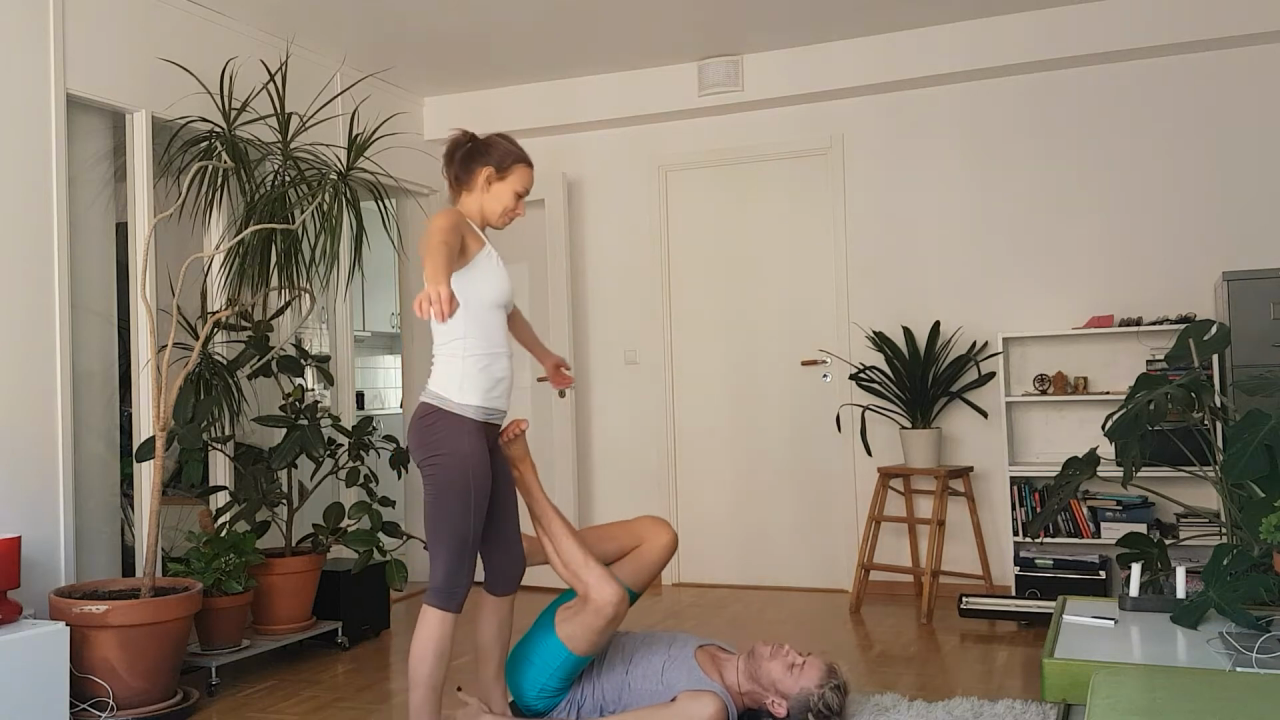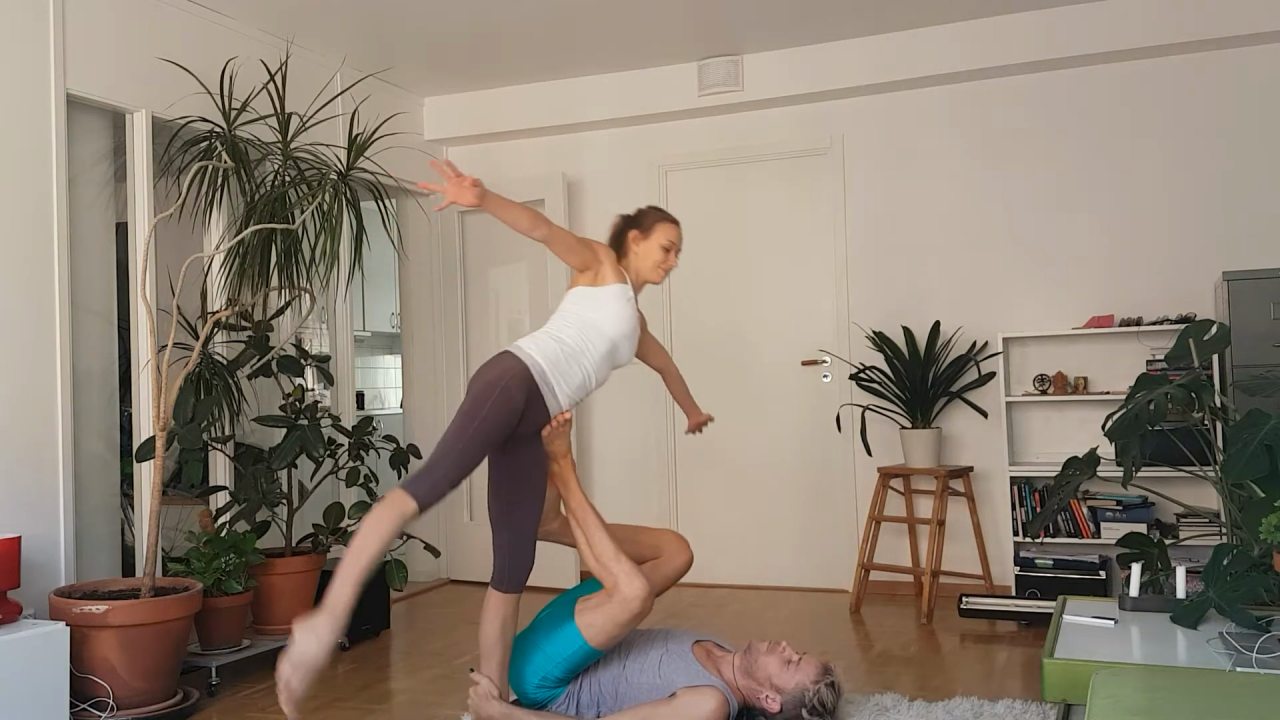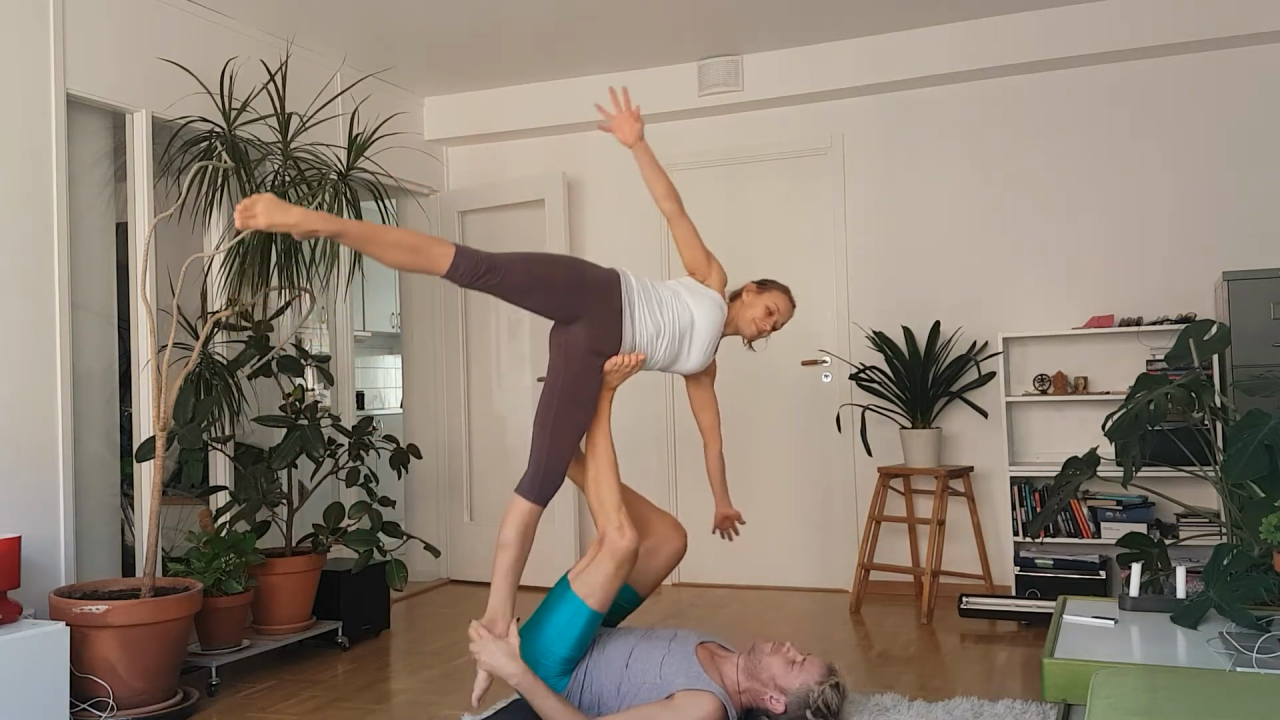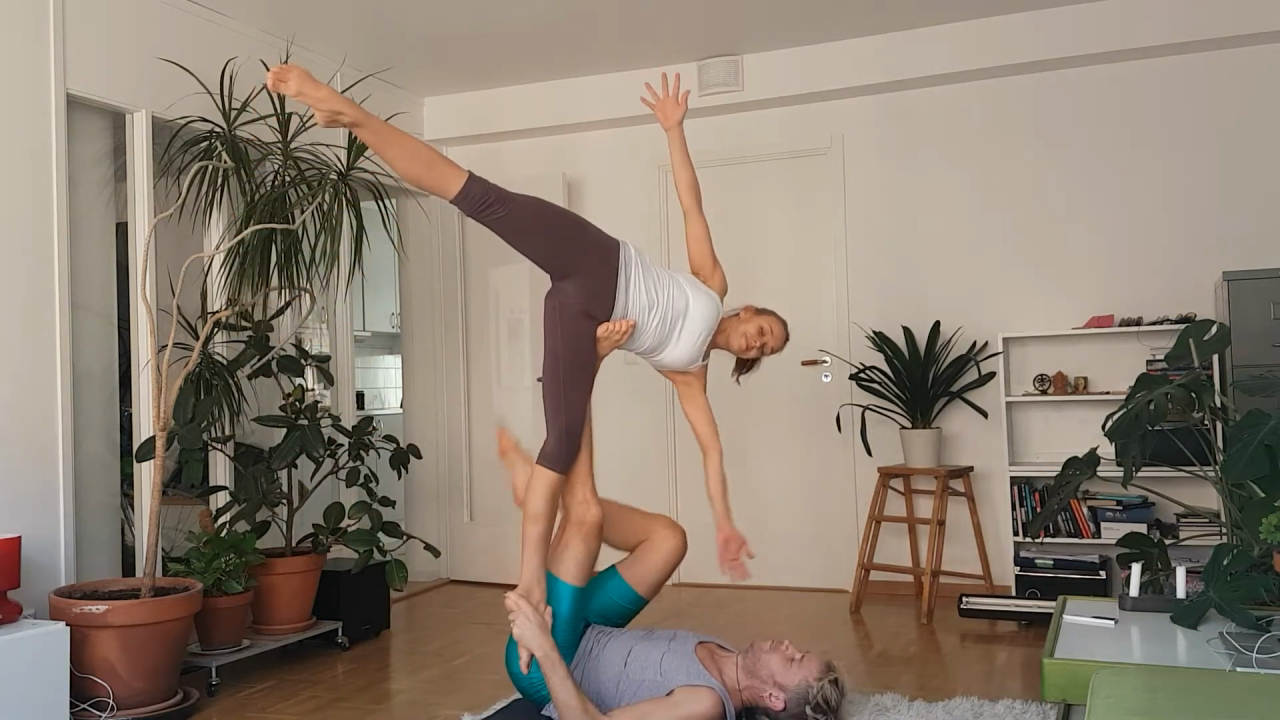
dt=1s
person 1, frame 1
left shoulder: (477, 240)
right shoulder: (451, 224)
left elbow: (503, 309)
right elbow: (436, 252)
left wrist: (545, 356)
right wrist: (436, 282)
left hip: (480, 427)
right hip: (451, 424)
left knee: (506, 570)
right knee: (449, 584)
person 1, frame 2
left shoulder: (632, 318)
right shoulder: (600, 265)
left elbow: (661, 360)
right elbow: (544, 228)
left wrist: (690, 407)
right wrist: (483, 199)
left hip: (534, 422)
right hip: (513, 380)
left knee: (515, 568)
right knee: (430, 482)
right ankle: (326, 618)
person 1, frame 3
left shoulder: (703, 363)
right shoulder: (712, 275)
left elbow: (711, 432)
right elbow: (672, 209)
left wrist: (722, 500)
right wrist: (637, 144)
left hip: (595, 347)
right hip: (598, 295)
left knee: (542, 480)
right knee: (474, 267)
left ankle: (495, 625)
right ankle: (316, 221)
person 1, frame 4
left shoulder: (689, 369)
right shoulder: (714, 284)
left elbow: (711, 443)
right elbow: (690, 203)
left wrist: (725, 524)
right wrist: (674, 131)
left hip: (583, 311)
right hip: (597, 262)
left knee: (564, 440)
right knee: (484, 199)
right ankle: (348, 110)
person 2, frame 1
right shoulder: (733, 665)
left hip: (543, 688)
right hip: (577, 656)
left knee: (608, 595)
right knee: (657, 536)
left ankle: (527, 479)
right ankle: (519, 550)
person 2, frame 2
right shoulder: (732, 664)
left hip: (543, 677)
right hip: (572, 651)
left knee: (633, 590)
right knee: (675, 552)
left ankle: (563, 471)
person 2, frame 3
right shoulder: (733, 666)
left wrist: (515, 671)
left hip: (547, 668)
right hip: (589, 643)
left knee: (620, 539)
right knee: (668, 538)
left ankle: (600, 401)
person 2, frame 4
right shoulder: (729, 658)
left wrist: (540, 647)
left hip: (543, 671)
right hip: (589, 641)
left knee: (585, 518)
right knee: (667, 538)
